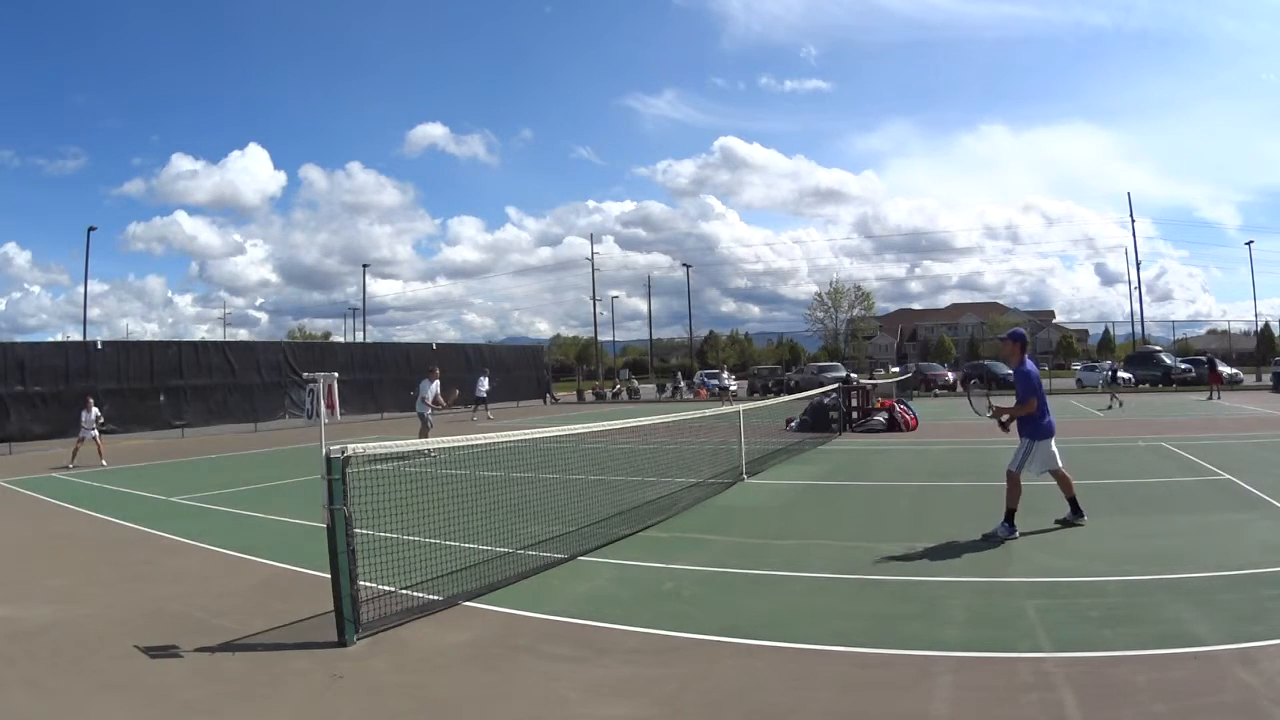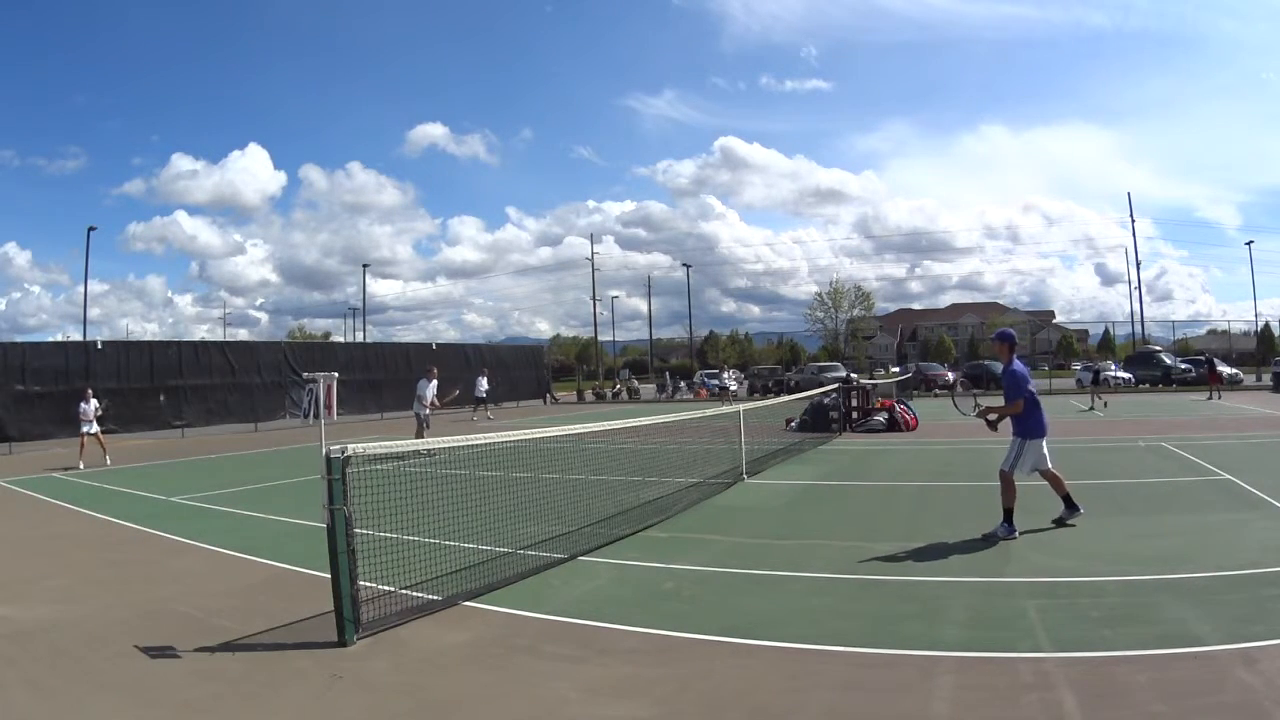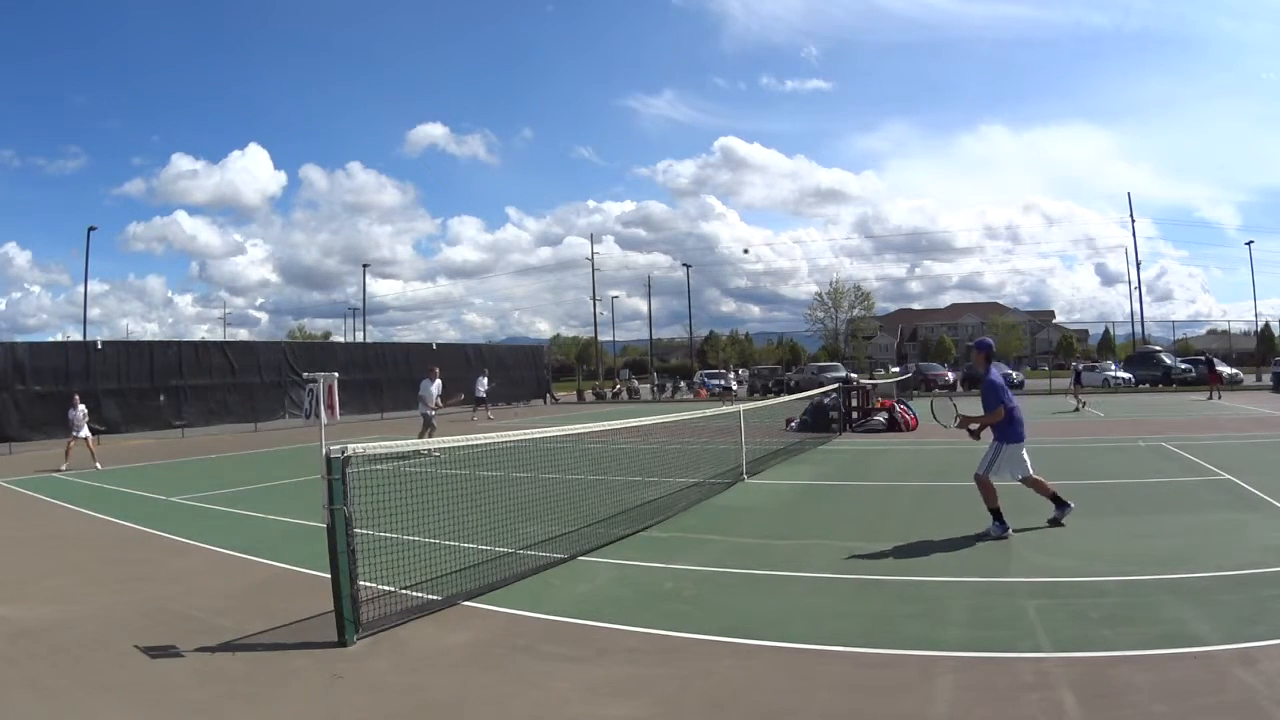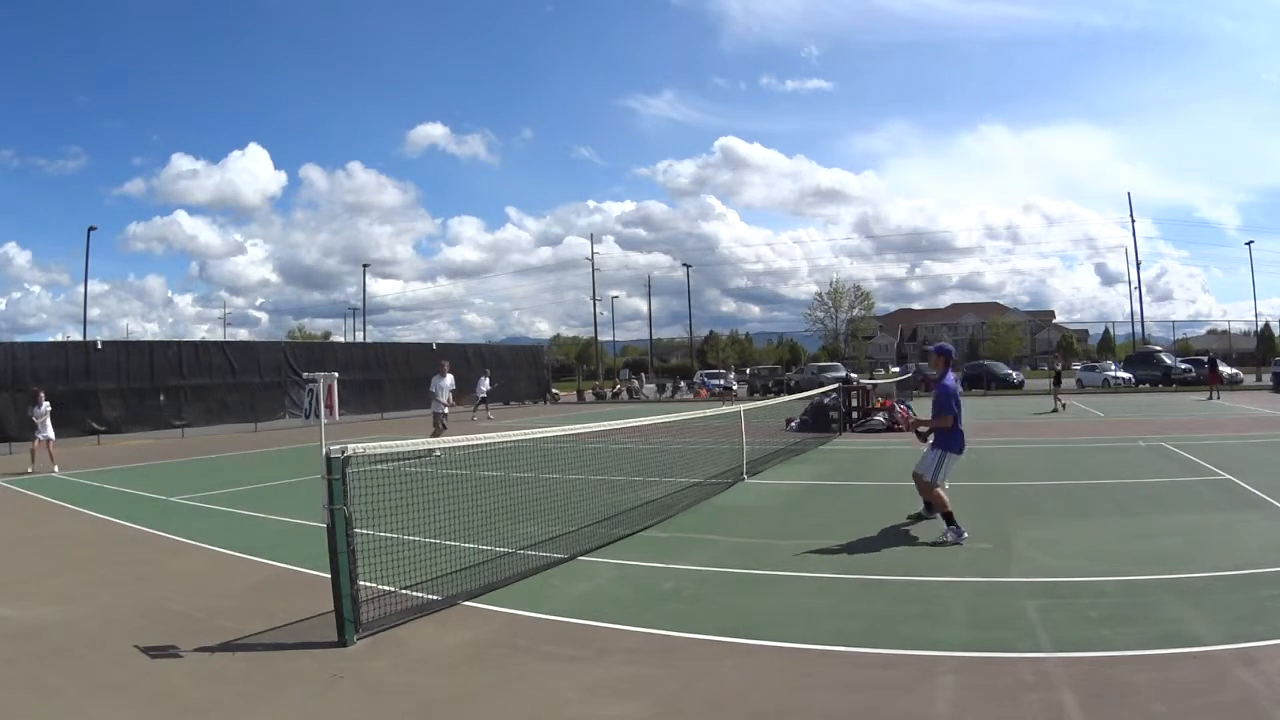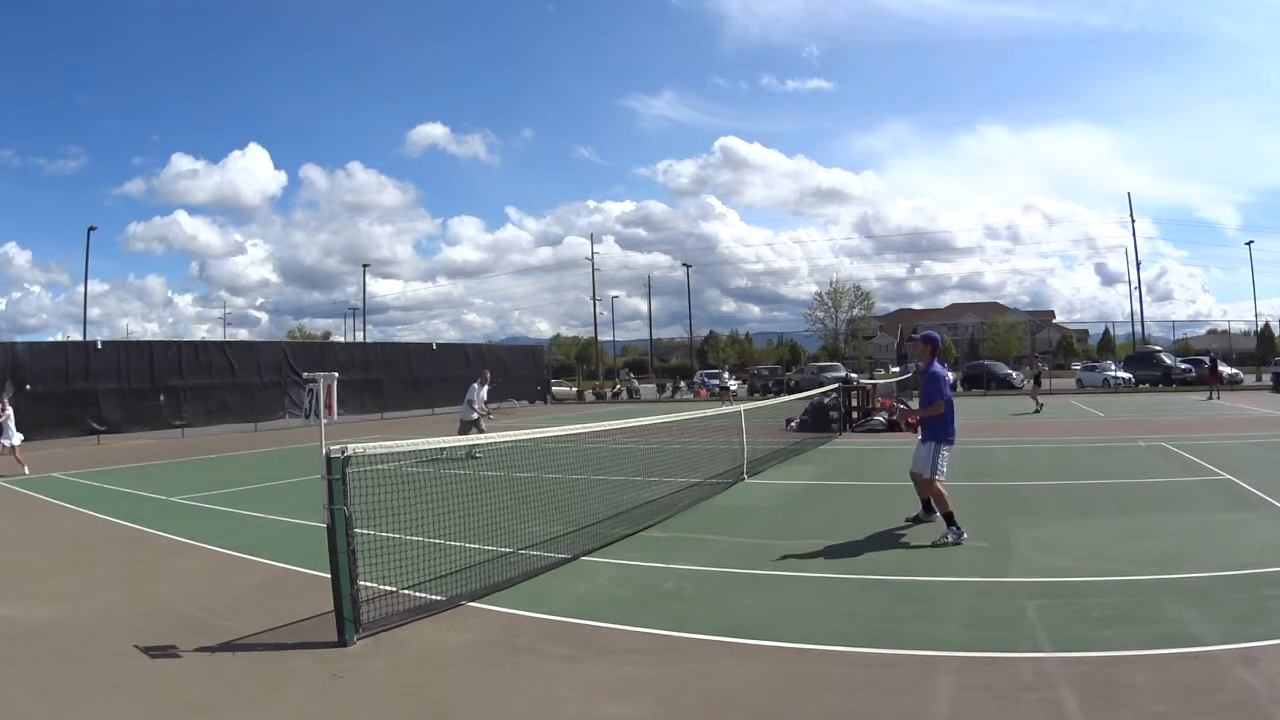
dt=0.5s
person 1, frame 1
left shoulder: (1026, 372)
right shoulder: (1020, 369)
left elbow: (1031, 406)
left wrist: (1004, 411)
right wrist: (1008, 419)
left hip: (1035, 432)
right hip: (1042, 429)
left knee: (1013, 474)
right knee: (1057, 470)
left ankle: (1008, 526)
right ankle: (1076, 512)
person 1, frame 2
left shoulder: (1013, 372)
right shoulder: (1013, 368)
left elbow: (1017, 406)
left wrist: (991, 410)
right wrist: (997, 418)
left hip: (1027, 432)
right hip: (1035, 428)
left knee: (1006, 474)
right knee: (1045, 470)
left ankle: (1008, 526)
right ankle: (1071, 507)
person 1, frame 3
left shoulder: (989, 381)
right shoulder: (989, 378)
left elbow: (999, 415)
left wrist: (972, 422)
right wrist: (979, 427)
left hip: (1007, 438)
right hip: (1013, 435)
left knee: (981, 477)
right knee: (1027, 477)
left ankle: (1000, 525)
right ankle: (1062, 505)
person 1, frame 4
left shoulder: (946, 386)
right shoulder: (943, 382)
left elbow: (947, 421)
left wrist: (922, 423)
right wrist: (927, 430)
left hip: (948, 444)
right hip: (940, 441)
left knee: (930, 485)
right knee: (919, 475)
left ankle: (955, 529)
right ankle: (929, 509)
person 1, frame 5
left shoulder: (935, 373)
right shoulder: (928, 371)
left elbow: (939, 408)
right wrist: (916, 420)
left hip: (939, 436)
right hip: (929, 434)
left knee: (930, 481)
right knee: (916, 473)
left ankle: (955, 530)
right ankle: (928, 510)
